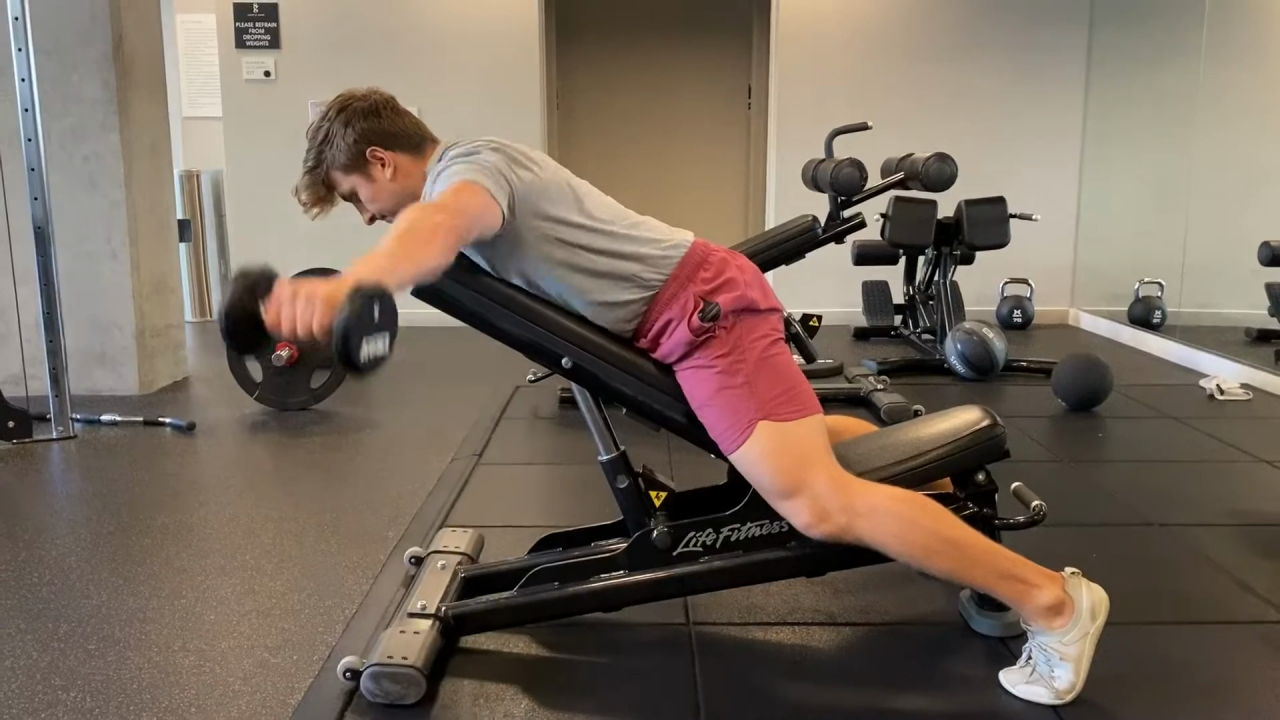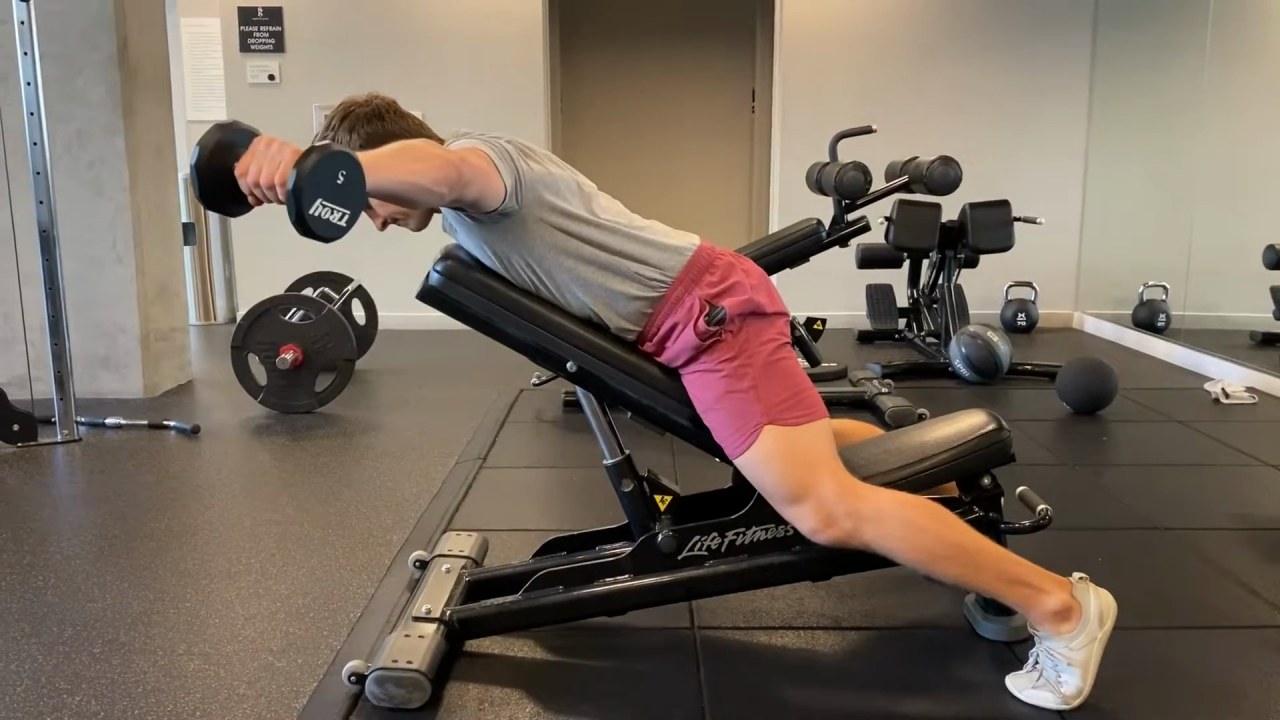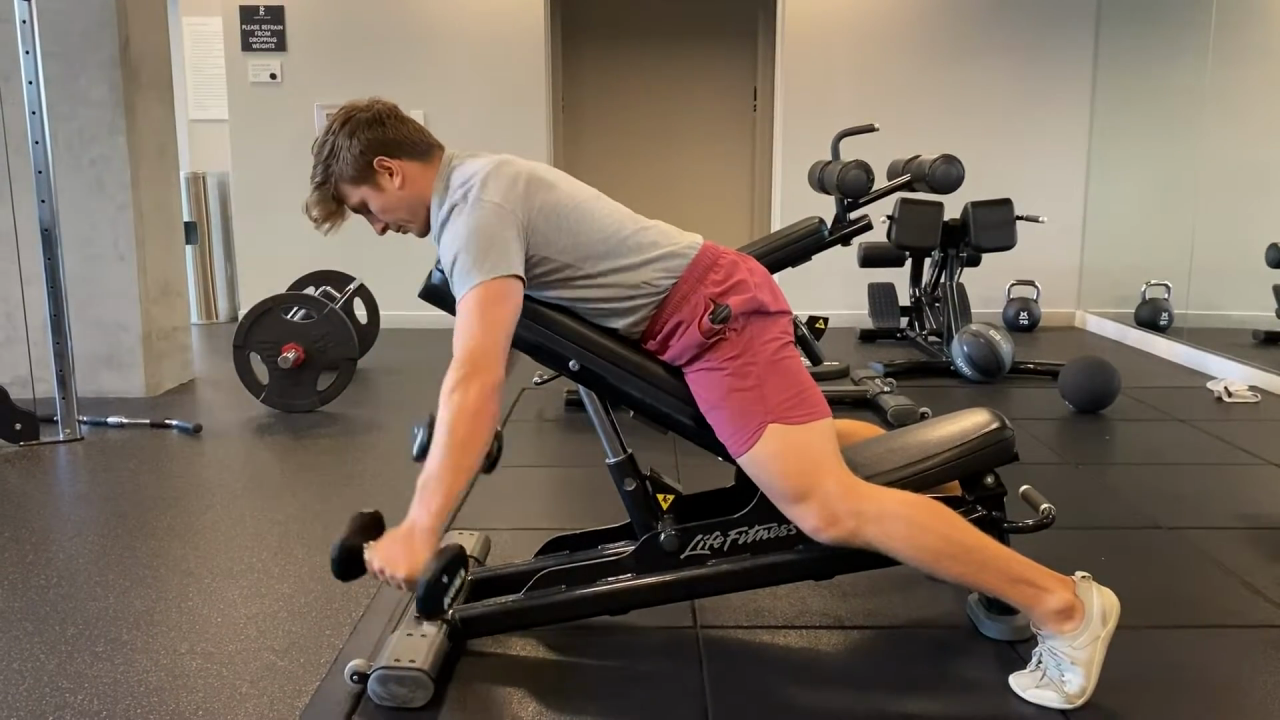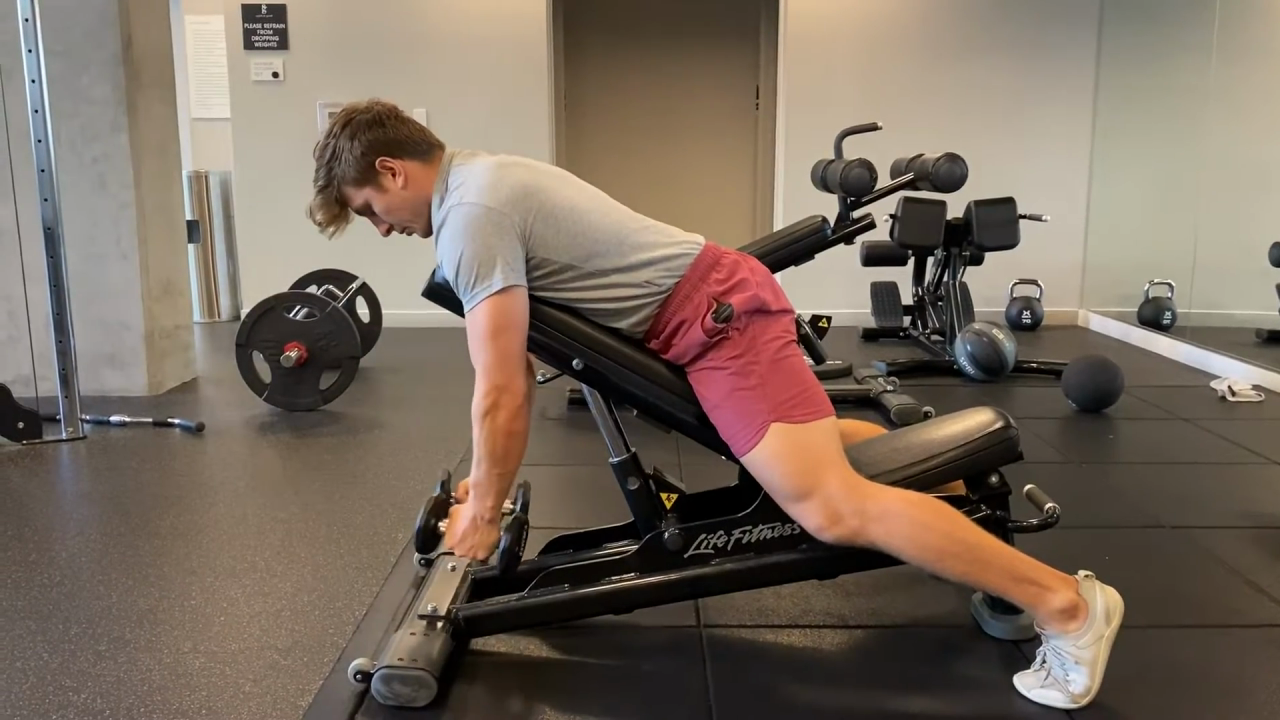
dt=1s
person 1, frame 1
left shoulder: (464, 168)
right shoulder: (467, 177)
left elbow: (438, 227)
left wrist: (338, 287)
left hip: (703, 309)
right hip: (696, 302)
left knee: (818, 504)
right knee: (802, 436)
left ankle: (1053, 599)
person 1, frame 2
left shoulder: (474, 156)
right shoulder: (476, 171)
left elbow: (433, 168)
left hip: (707, 313)
right hip: (696, 310)
left knee: (824, 511)
right knee: (805, 443)
left ankle: (1059, 605)
person 1, frame 3
left shoulder: (474, 210)
right shoulder: (479, 179)
left elbow: (475, 377)
right elbow: (496, 341)
left wrist: (421, 530)
right wrist: (462, 431)
left hip: (712, 314)
right hip: (708, 300)
left knee: (828, 509)
right knee: (805, 442)
left ankle: (1062, 604)
person 1, frame 4
left shoulder: (470, 218)
right shoulder: (483, 179)
left elbow: (502, 392)
right elbow: (516, 364)
left wrist: (485, 512)
right wrist: (489, 476)
left hip: (714, 315)
right hip: (712, 296)
left knee: (831, 509)
right knee: (810, 438)
left ankle: (1066, 603)
